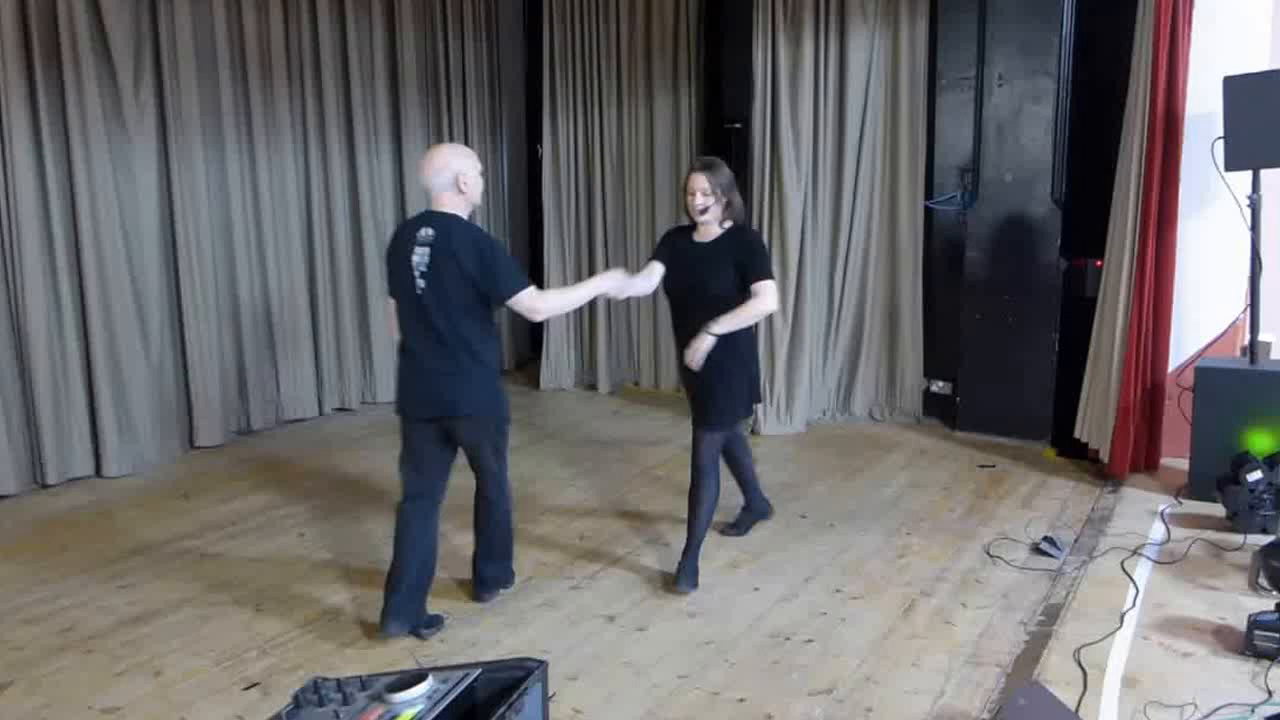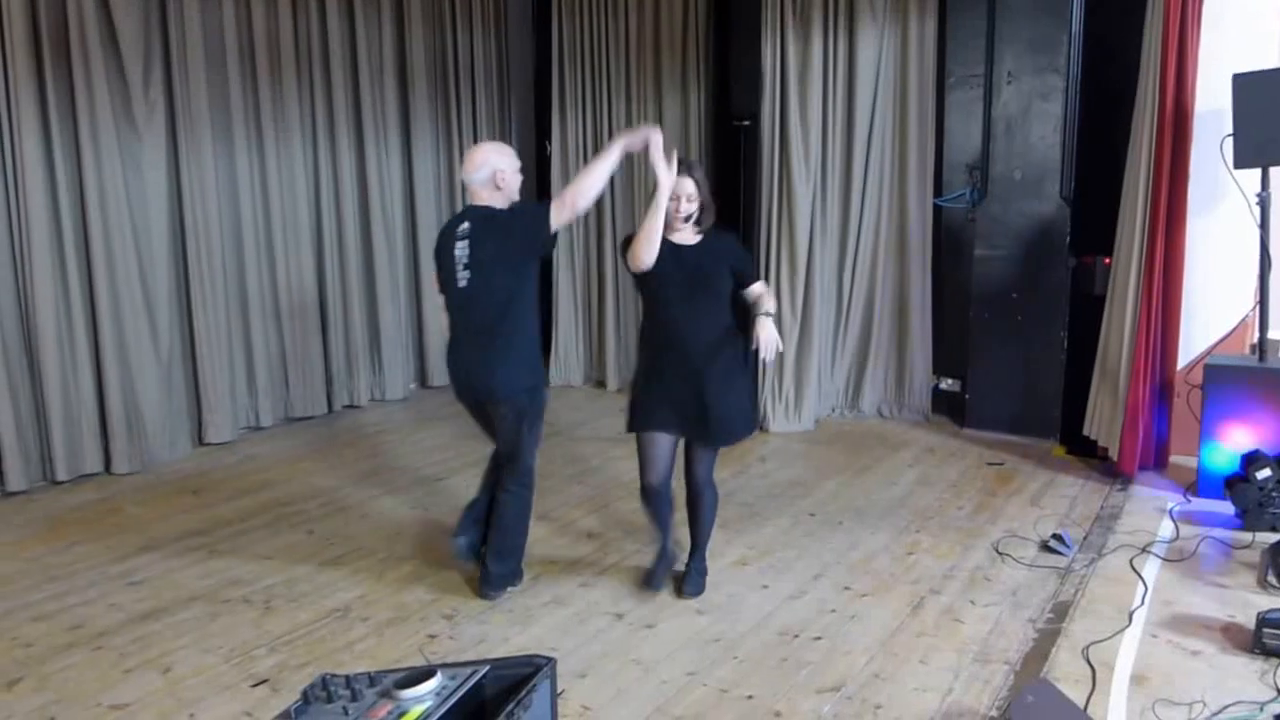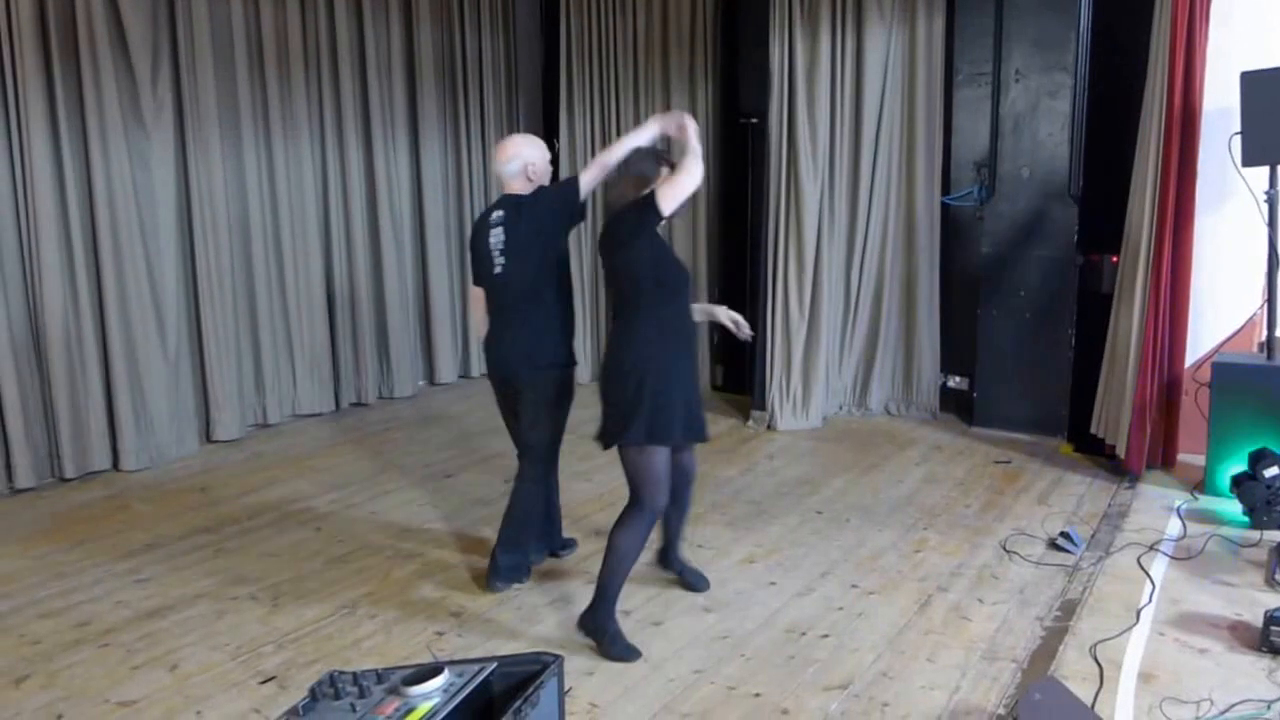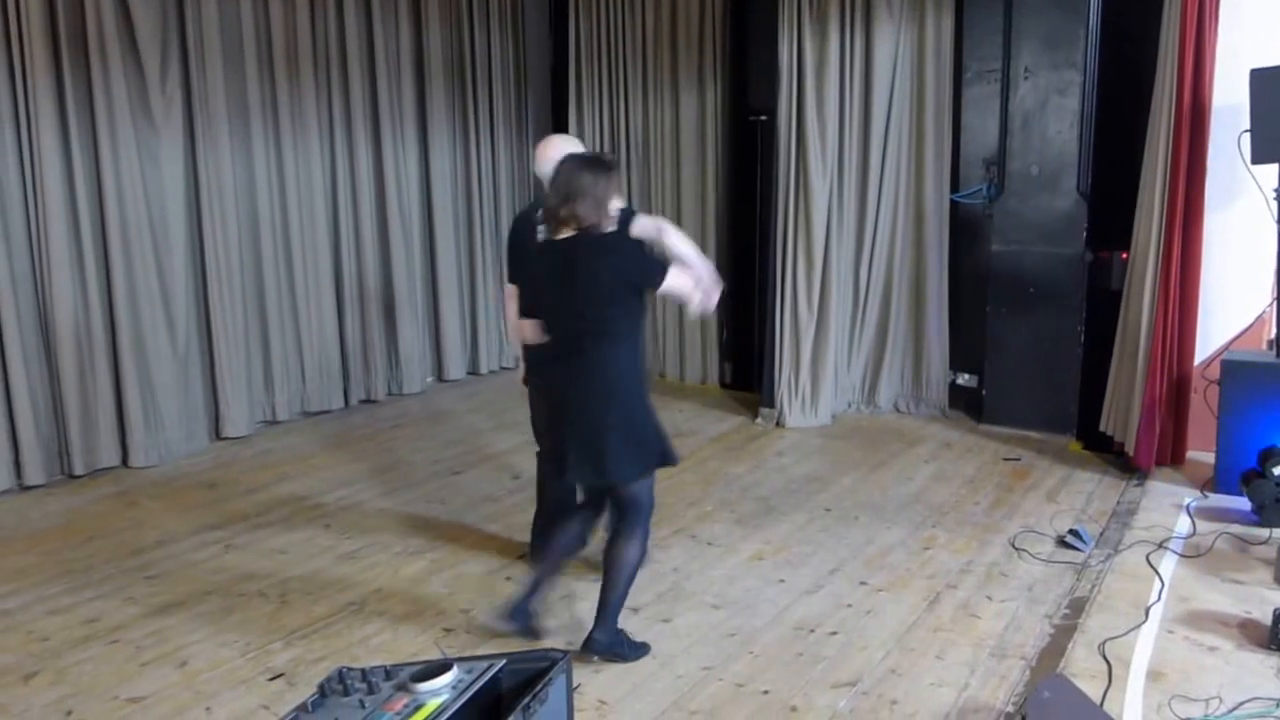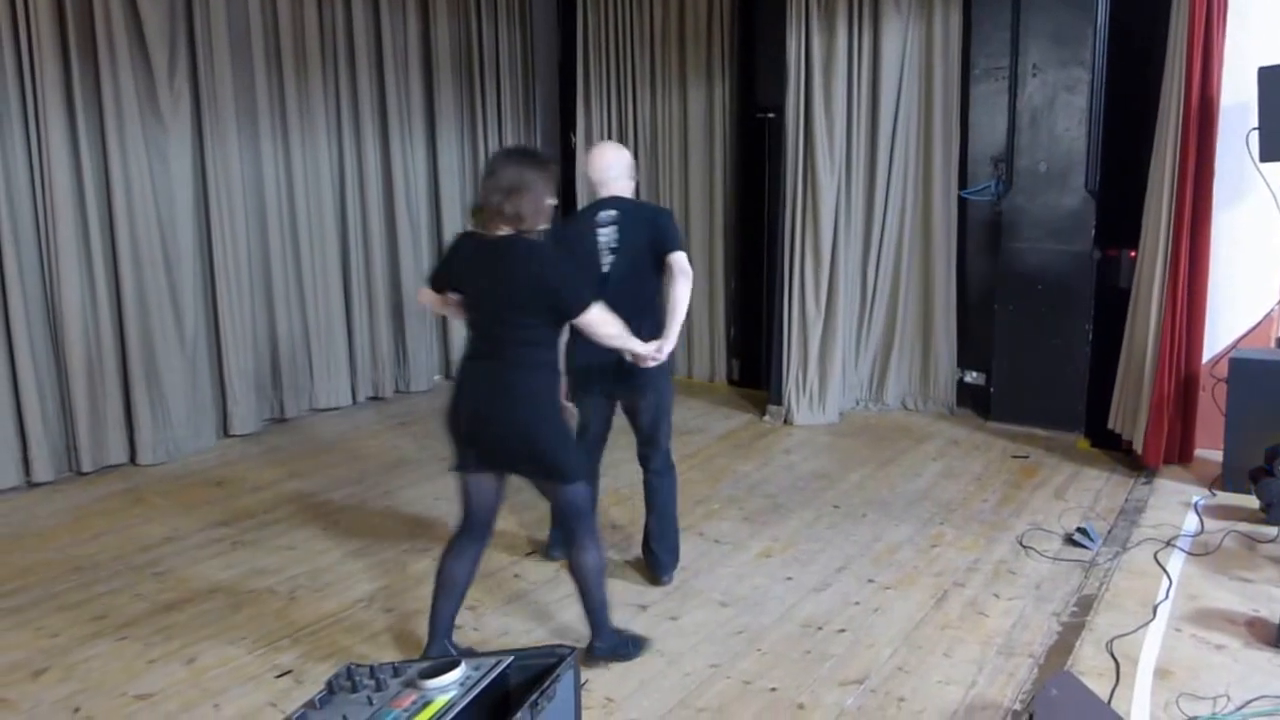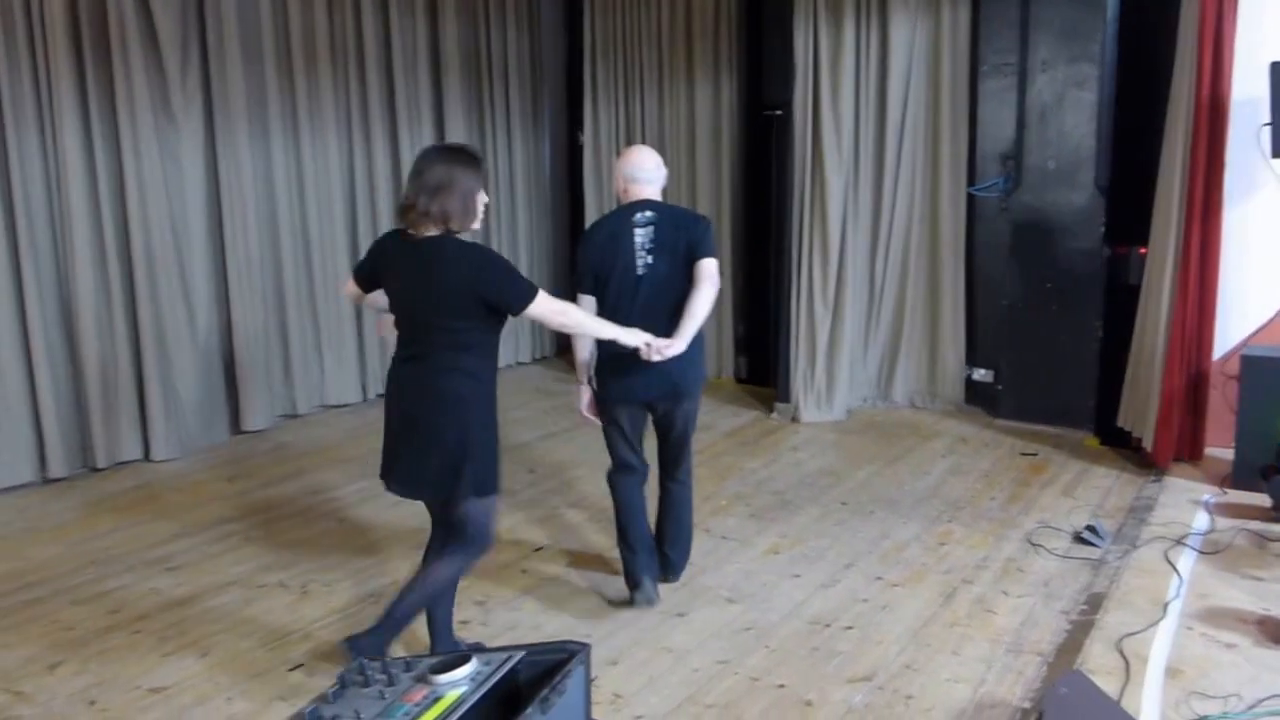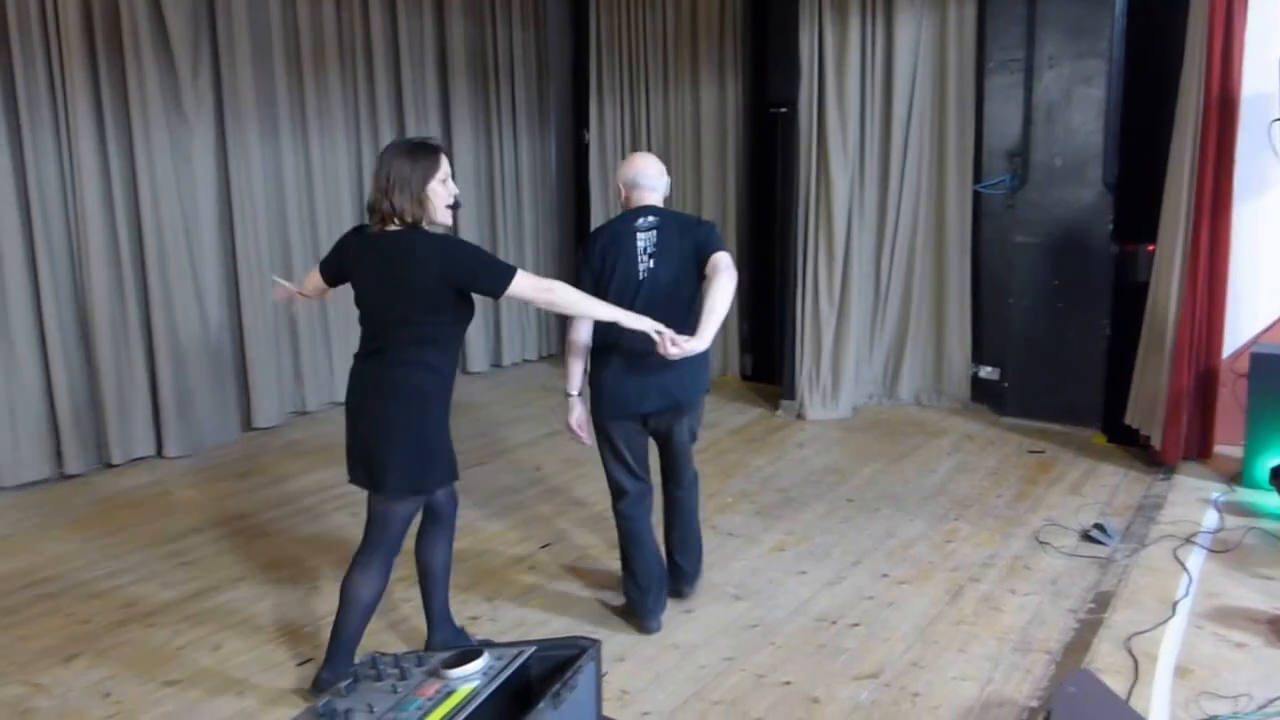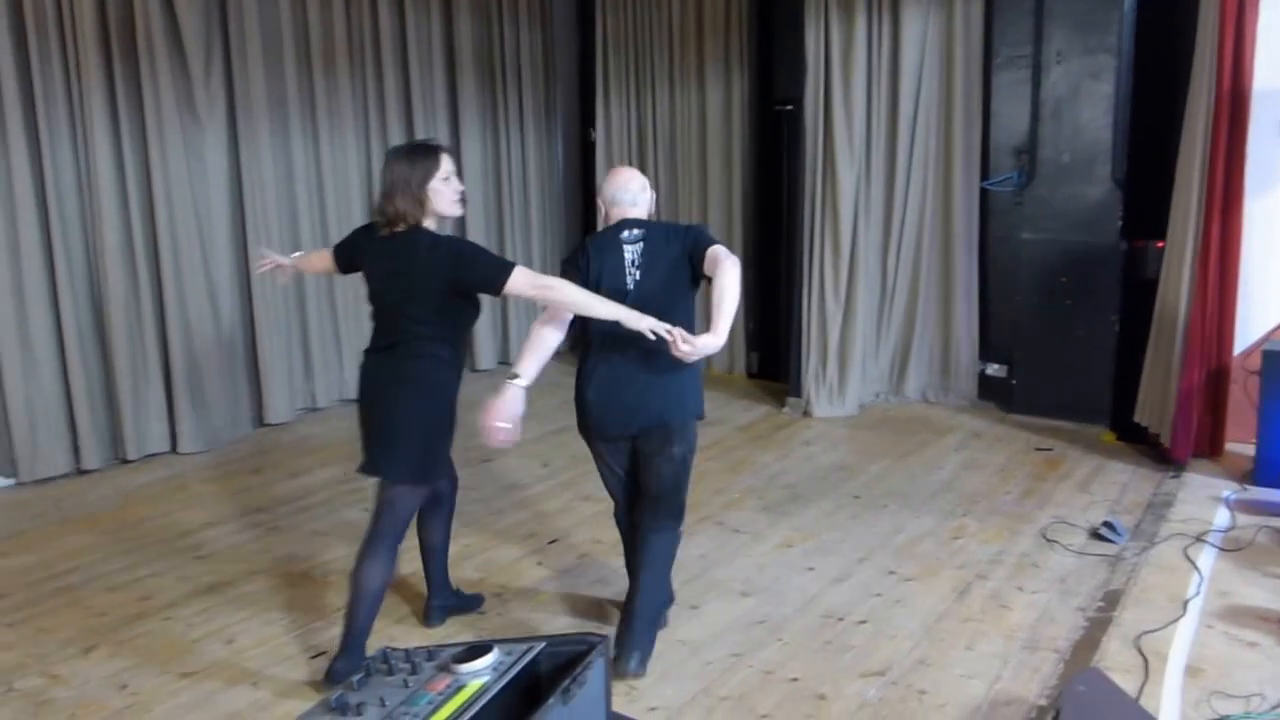
dt=0.3s
person 1, frame 1
left shoulder: (742, 242)
right shoulder: (673, 242)
left elbow: (766, 300)
right elbow: (648, 282)
left wrist: (710, 332)
right wrist: (620, 284)
left hip: (725, 364)
right hip: (694, 362)
left knee: (703, 457)
right knee: (727, 434)
left ankle: (689, 558)
right ankle: (756, 503)
person 1, frame 2
left shoulder: (723, 245)
right shoulder: (645, 240)
left elbow: (760, 292)
right elbow: (641, 262)
left wrist: (764, 317)
right wrist: (659, 179)
left hip: (716, 376)
right hip: (660, 377)
left knee: (699, 474)
right knee: (654, 481)
left ankle: (697, 559)
right ankle: (664, 548)
person 1, frame 3
left shoulder: (639, 238)
right shoulder: (628, 226)
right elbow: (690, 178)
left wrist: (711, 311)
right wrist: (689, 137)
left hip: (665, 375)
right hip: (640, 378)
left knee: (682, 473)
right knee: (649, 496)
left ankle: (671, 554)
right ankle: (598, 613)
person 1, frame 4
left shoulder: (543, 257)
right shoulder: (613, 250)
left elbow: (529, 332)
right elbow: (689, 284)
right wrist: (702, 288)
left hip: (570, 393)
right hip: (609, 397)
left knee: (596, 501)
right knee: (636, 510)
left ankle: (527, 600)
right ankle: (604, 633)
person 1, frame 5
left shoulder: (465, 250)
right shoulder: (540, 261)
left elbow: (436, 299)
right elbow: (598, 324)
right wrist: (638, 346)
left hip: (474, 400)
right hip: (524, 406)
left knee: (474, 524)
right knee: (579, 514)
left ankle: (437, 644)
right ankle: (602, 635)
person 1, frame 6
left shoulder: (393, 247)
right shoulder: (474, 262)
left elbow: (354, 291)
right elbow: (554, 313)
right wrist: (622, 334)
left hip: (410, 402)
right hip: (455, 409)
left knee: (447, 527)
right knee: (470, 536)
left ankle: (442, 644)
right ankle: (378, 637)
person 1, frame 7
left shoulder: (360, 243)
right shoulder: (445, 255)
left elbow: (313, 283)
right elbow: (540, 291)
left wrist: (297, 290)
right wrist: (626, 317)
left hip: (374, 397)
right hip: (408, 408)
left knee: (441, 505)
right knee: (383, 540)
left ankle: (443, 635)
right ankle: (335, 667)
person 1, frame 8
left shoulder: (372, 241)
right shoulder: (448, 254)
left elbow: (323, 259)
right elbow: (539, 287)
left wrist: (288, 261)
right wrist: (626, 315)
left hip: (386, 388)
right hip: (417, 398)
left knee: (441, 488)
right knee: (388, 527)
left ankle: (440, 596)
right ankle: (349, 658)
person 2, frame 1
left shoulder: (402, 239)
right shoulder: (475, 245)
right elbow: (536, 307)
right wrist: (597, 284)
left hip: (418, 393)
right hip: (474, 394)
left knee: (420, 496)
right knee: (492, 484)
left ankle: (401, 609)
right ankle: (491, 576)
person 2, frame 2
left shoulder: (449, 233)
right shoulder: (509, 227)
right elbow: (575, 202)
right wrist: (622, 144)
left hip: (466, 374)
right hip: (514, 376)
left knee: (504, 457)
right knee: (516, 473)
left ankle: (471, 533)
right ankle: (498, 573)
person 2, frame 3
left shoulder: (484, 224)
right shoulder: (550, 207)
left elbow: (479, 302)
right elbow: (606, 163)
right wrist: (657, 125)
left hip: (510, 362)
right hip: (543, 360)
left knee: (536, 452)
right knee: (536, 460)
left ankle: (547, 539)
right ankle: (508, 564)
person 2, frame 4
left shoulder: (522, 224)
left elbow: (513, 298)
right elbow: (657, 231)
left wrist: (524, 357)
right wrist: (701, 268)
left hip: (543, 358)
left knee: (553, 450)
left ankle: (546, 540)
person 2, frame 5
left shoulder: (568, 231)
right shoulder: (657, 219)
right elbow: (681, 274)
left wrist: (565, 370)
right wrist: (669, 339)
left hip: (589, 365)
right hip: (647, 367)
left knee: (586, 450)
right knee: (656, 461)
left ankle: (564, 538)
right ankle: (661, 561)
person 2, frame 6
left shoulder: (599, 234)
right shoulder: (693, 225)
left elbow: (585, 315)
right elbow: (708, 282)
left wrist: (585, 381)
right wrist: (679, 341)
left hip: (619, 376)
right hip: (679, 373)
left knee: (626, 471)
right knee: (676, 468)
left ankle: (642, 575)
right ankle: (671, 562)
person 2, frame 7
left shoulder: (602, 240)
right shoulder: (698, 232)
left elbow: (582, 323)
right elbow: (725, 274)
left wrist: (573, 395)
right wrist: (702, 338)
left hip: (616, 390)
right hip: (679, 386)
left knee: (631, 496)
right knee: (680, 478)
left ankle: (646, 605)
right ankle: (684, 574)
person 2, frame 8
left shoulder: (586, 253)
right shoulder: (687, 239)
left elbow: (554, 320)
right elbow: (726, 266)
left wrist: (515, 387)
right wrist: (716, 334)
left hip: (604, 407)
right hip: (670, 404)
left knee: (629, 507)
right knee: (660, 516)
left ankle: (652, 603)
right ankle: (635, 642)
